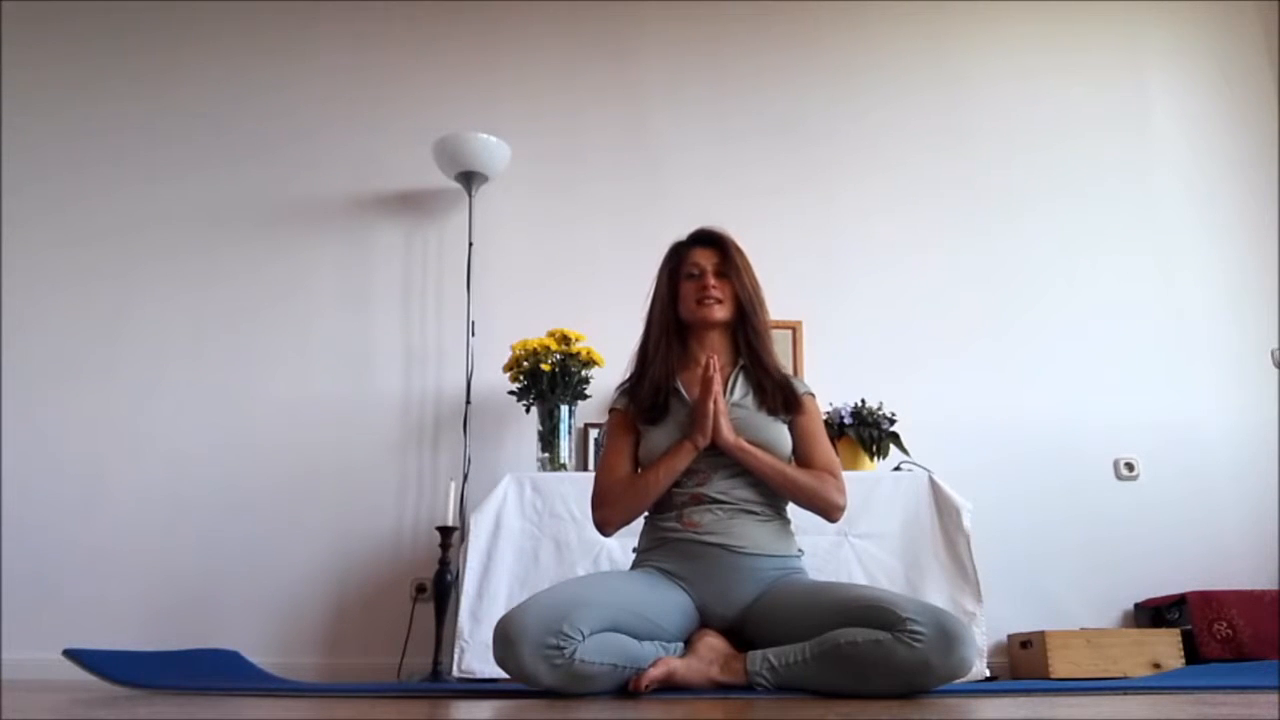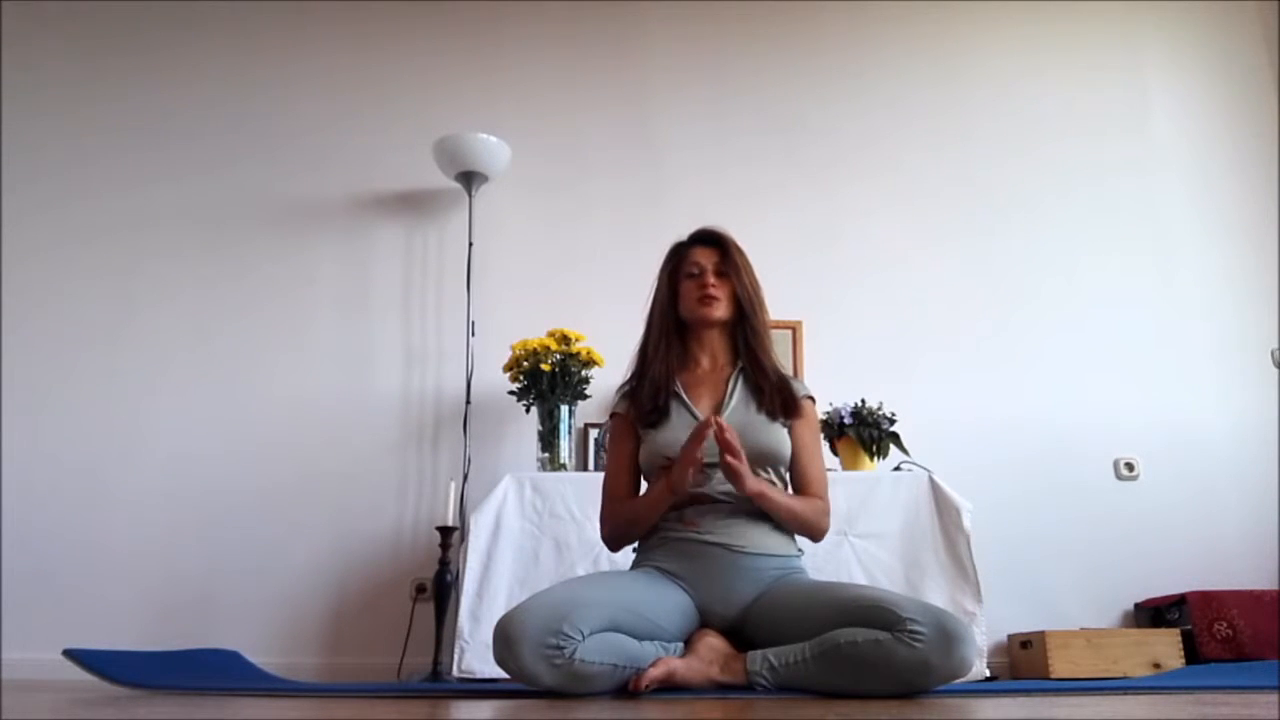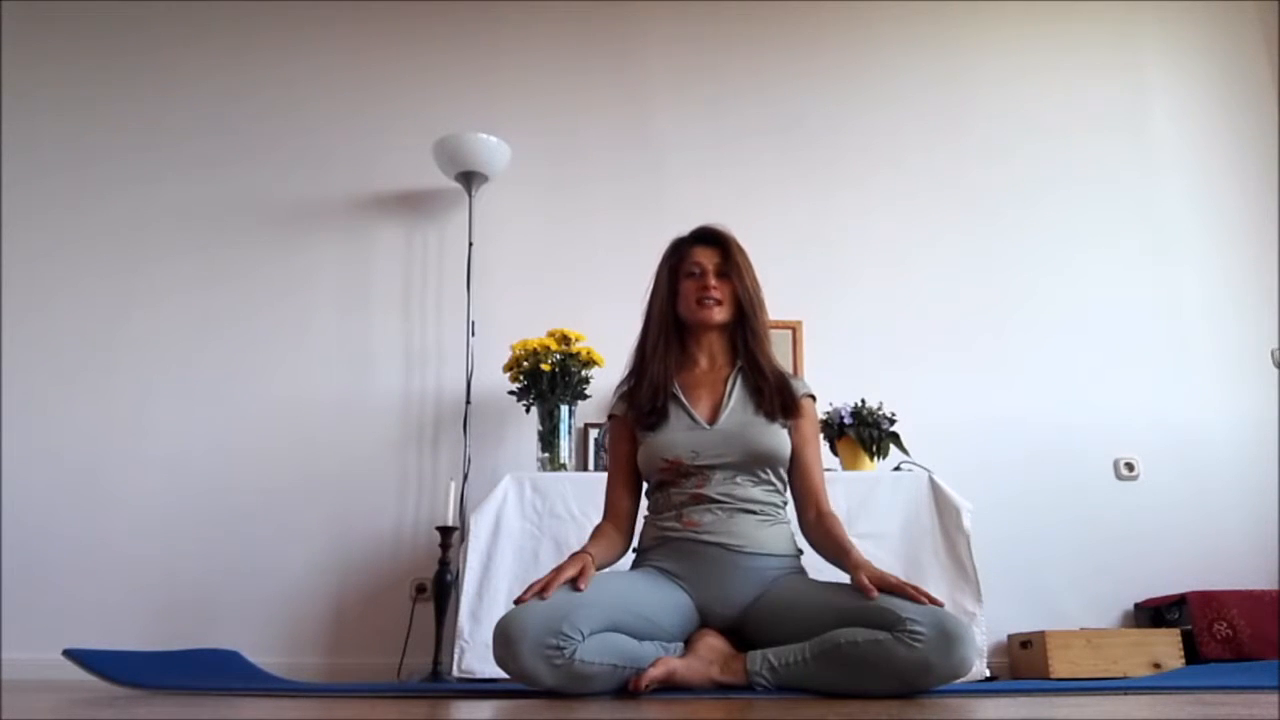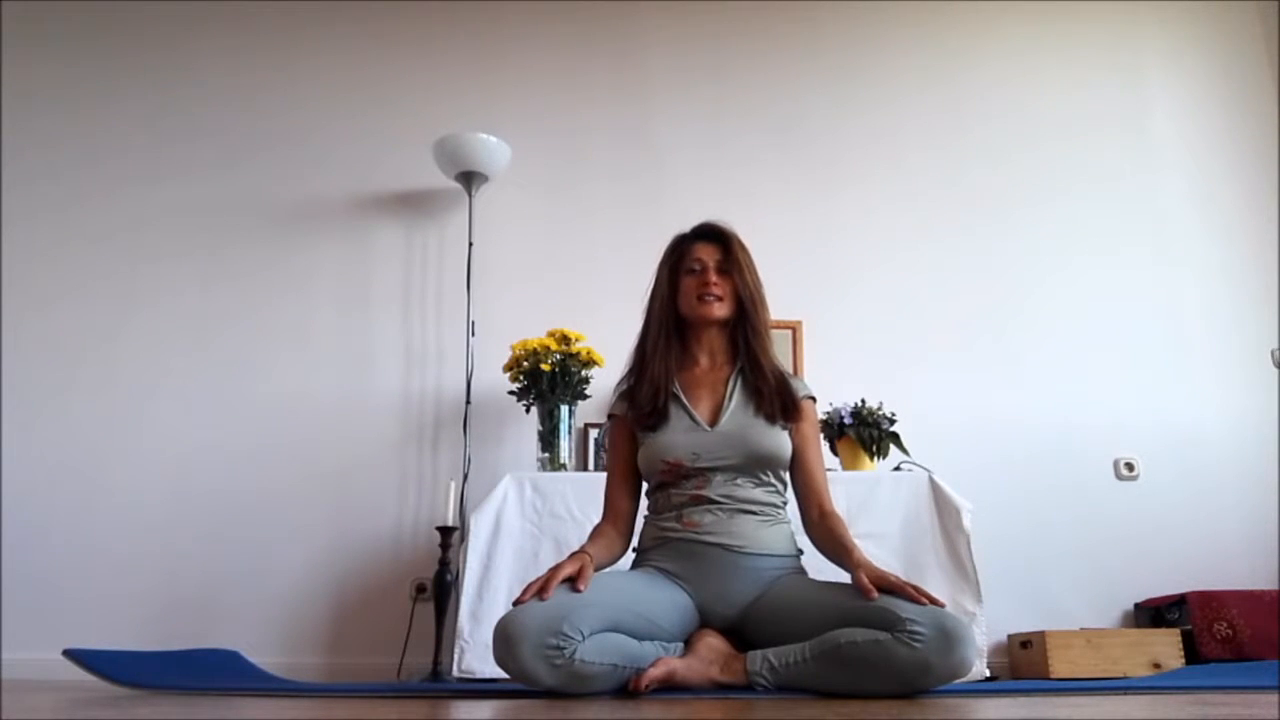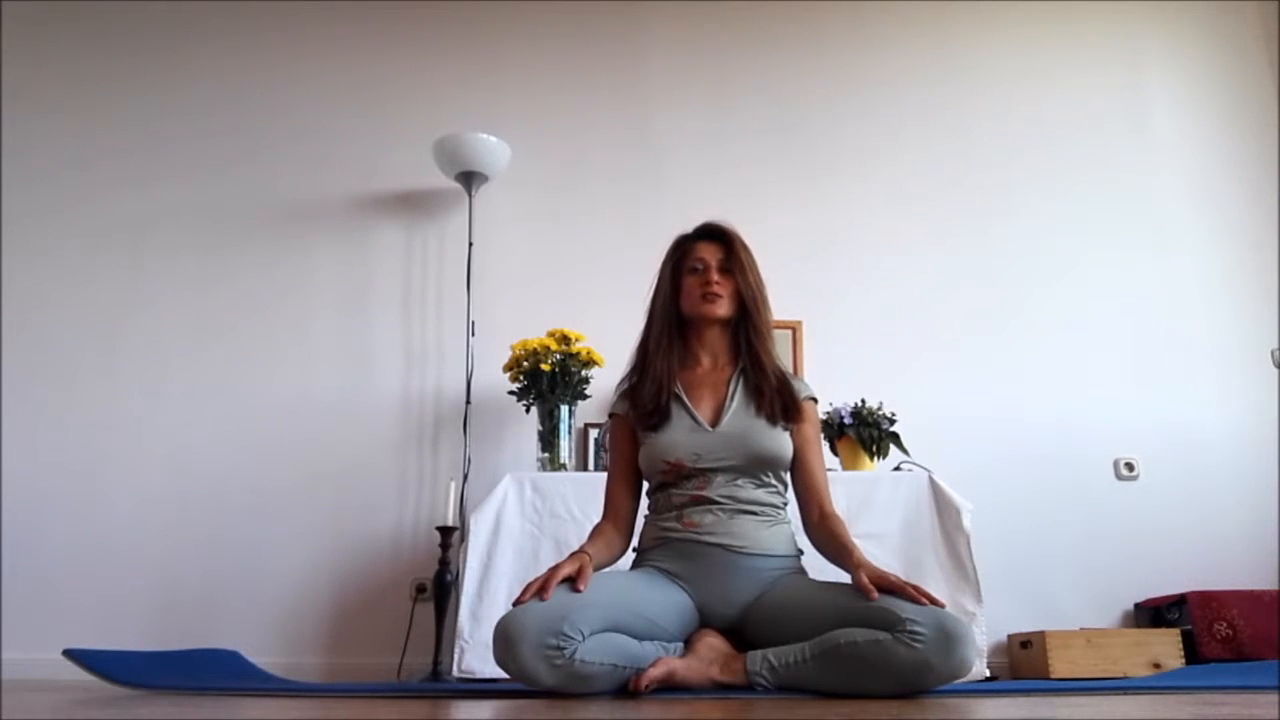
dt=0.5s
person 1, frame 1
left shoulder: (786, 391)
right shoulder: (637, 398)
left elbow: (832, 500)
right elbow: (607, 515)
left wrist: (733, 440)
right wrist: (691, 440)
left hip: (770, 578)
right hip: (666, 577)
left knee: (945, 643)
right knee: (523, 638)
left ankle: (732, 666)
right ankle: (711, 657)
person 1, frame 2
left shoulder: (786, 393)
right shoulder: (638, 400)
left elbow: (817, 518)
right elbow: (614, 530)
left wrist: (751, 483)
right wrist: (675, 480)
left hip: (771, 579)
right hip: (667, 578)
left knee: (944, 644)
right knee: (522, 640)
left ankle: (729, 665)
right ankle: (708, 657)
person 1, frame 3
left shoulder: (786, 391)
right shoulder: (636, 400)
left elbow: (815, 513)
right elbow: (618, 522)
left wrist: (857, 562)
right wrist: (588, 557)
left hip: (771, 580)
right hip: (667, 577)
left knee: (945, 643)
right knee: (522, 639)
left ankle: (731, 665)
right ankle: (711, 657)
person 1, frame 4
left shoulder: (786, 392)
right shoulder: (636, 398)
left elbow: (819, 513)
right elbow: (617, 523)
left wrist: (858, 562)
right wrist: (585, 556)
left hip: (771, 579)
right hip: (667, 578)
left knee: (944, 643)
right knee: (523, 638)
left ankle: (732, 665)
right ankle: (728, 659)
person 1, frame 5
left shoulder: (787, 392)
right shoulder: (638, 397)
left elbow: (819, 514)
right elbow: (617, 521)
left wrist: (858, 563)
right wrist: (584, 556)
left hip: (772, 579)
right hip: (667, 578)
left knee: (944, 643)
right knee: (523, 638)
left ankle: (729, 665)
right ankle: (706, 655)
